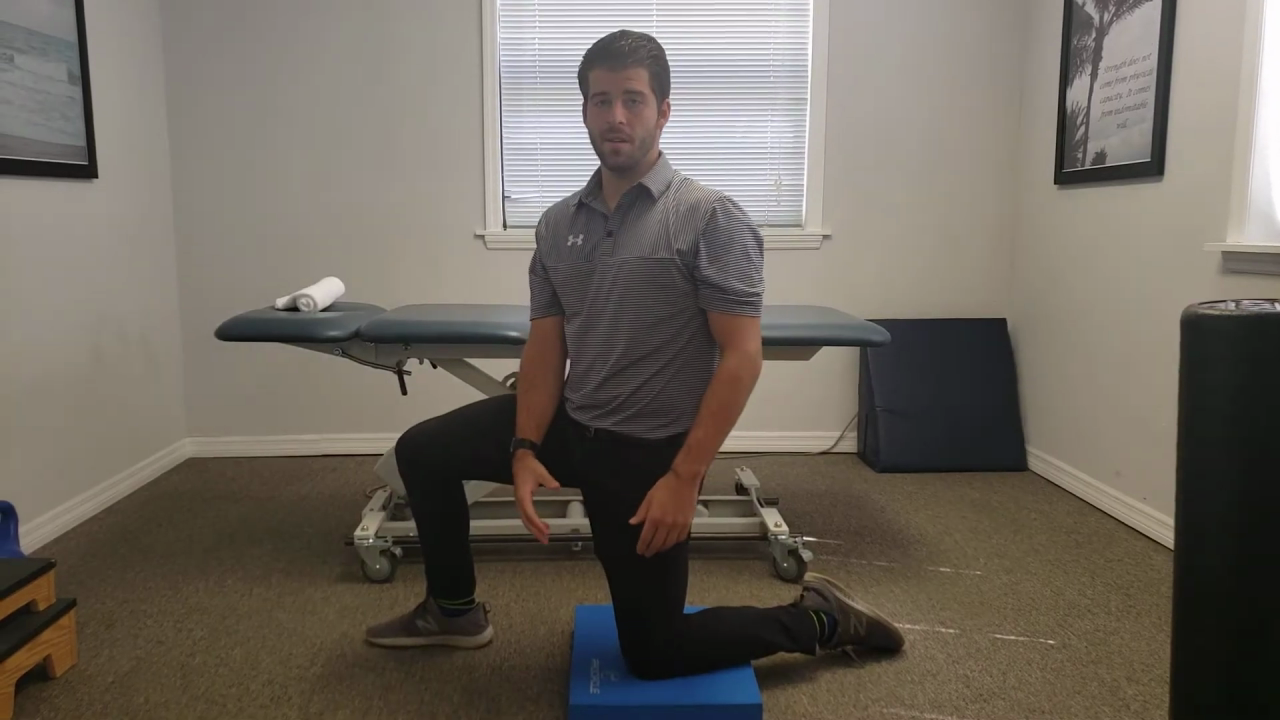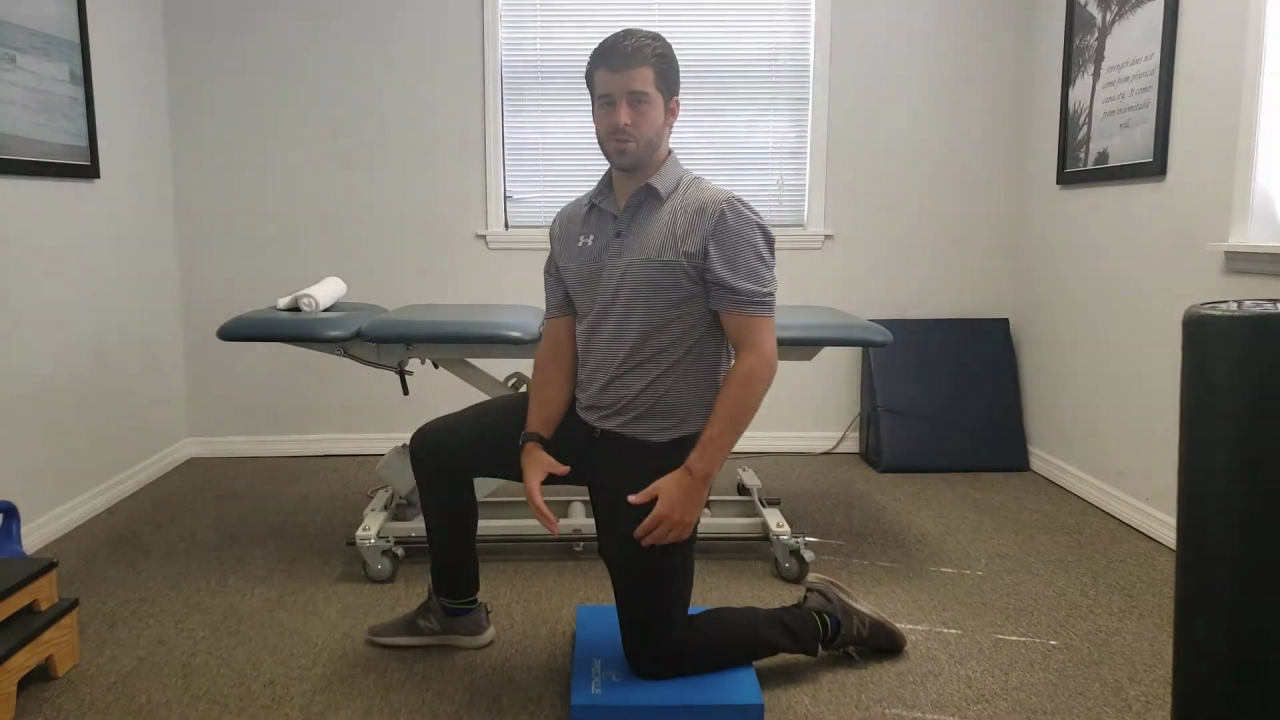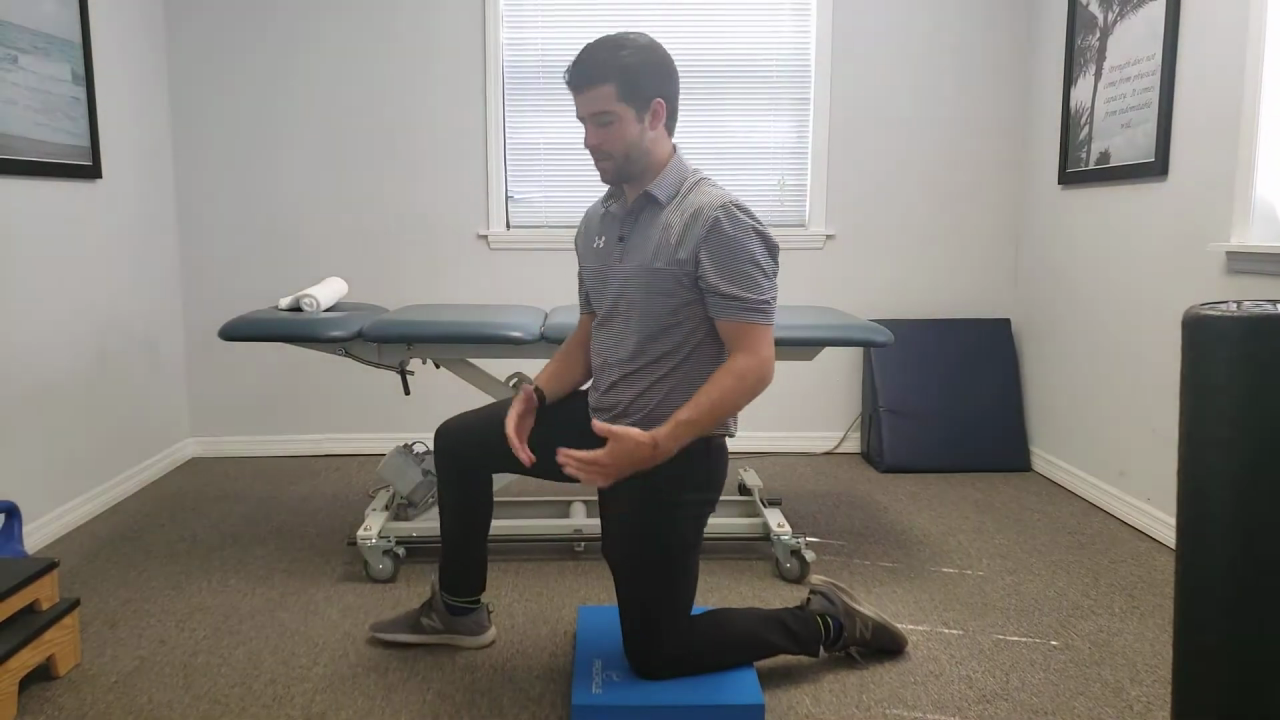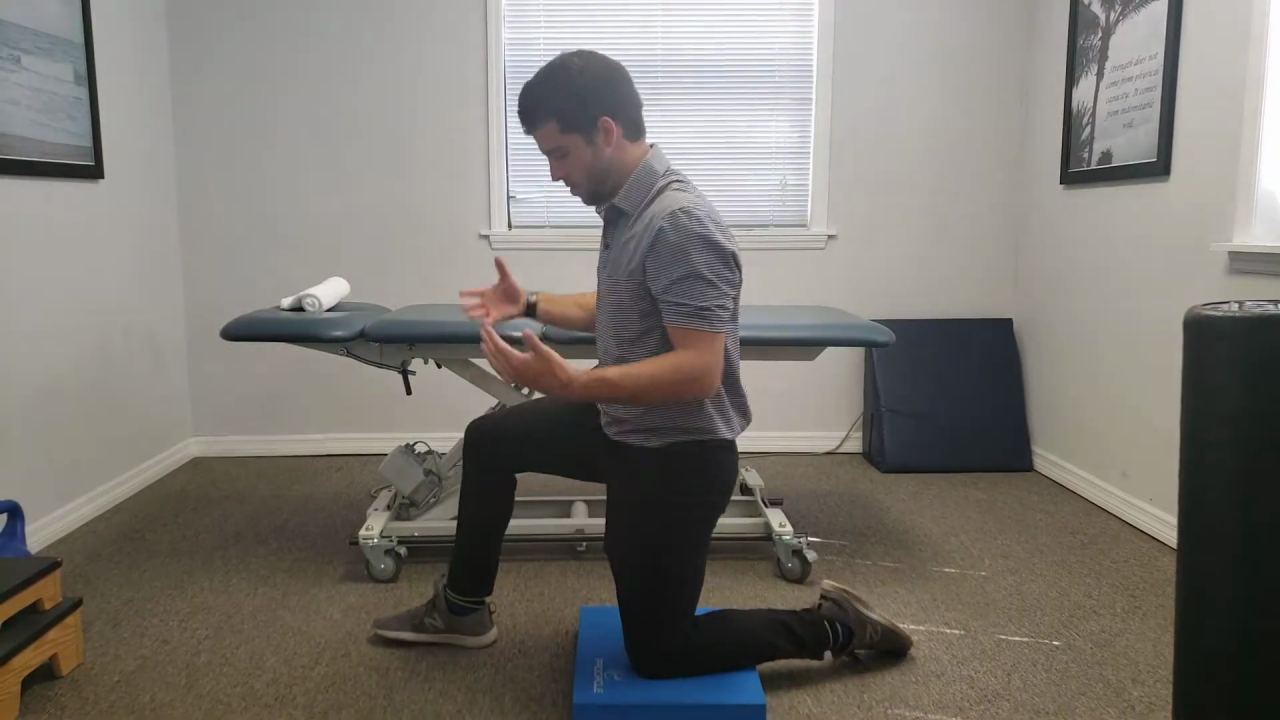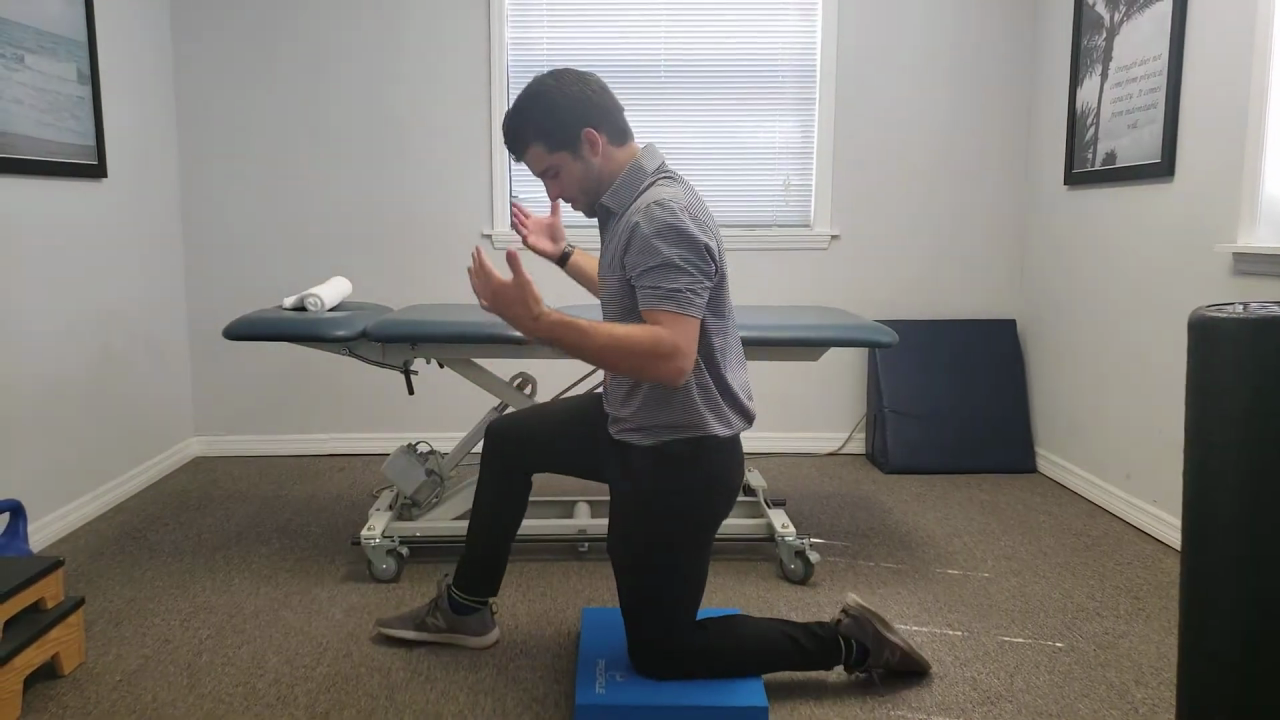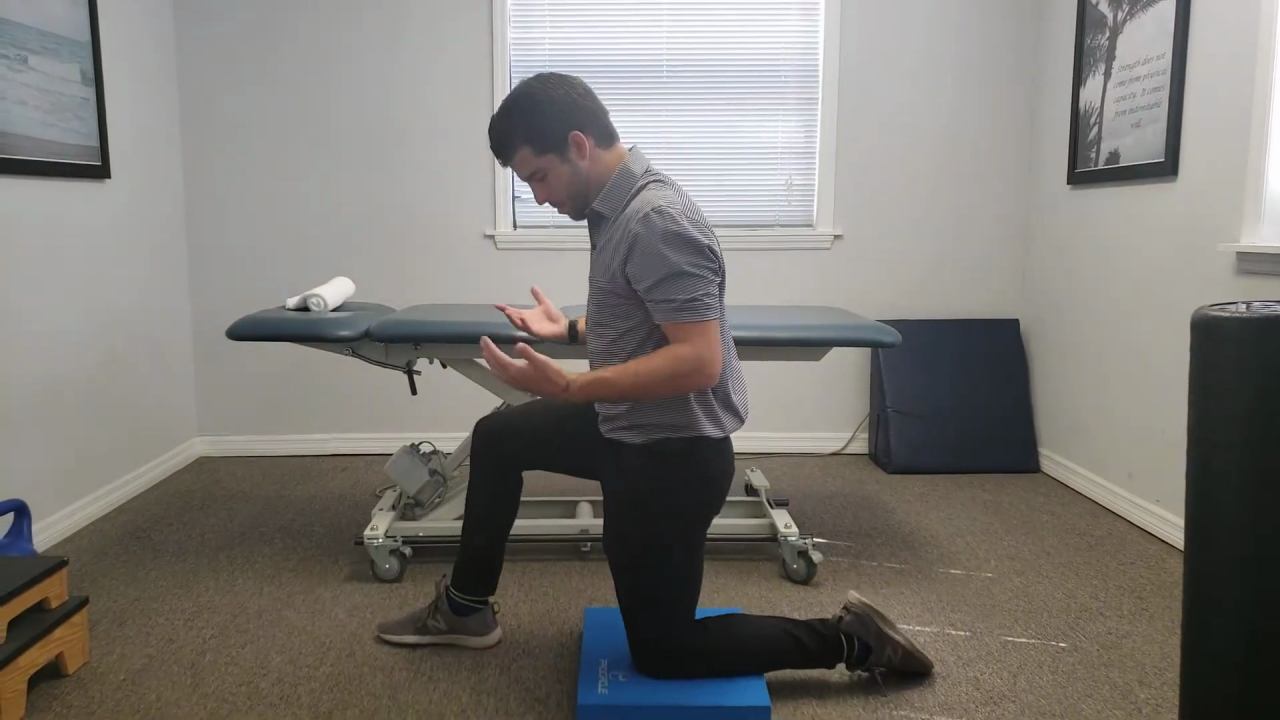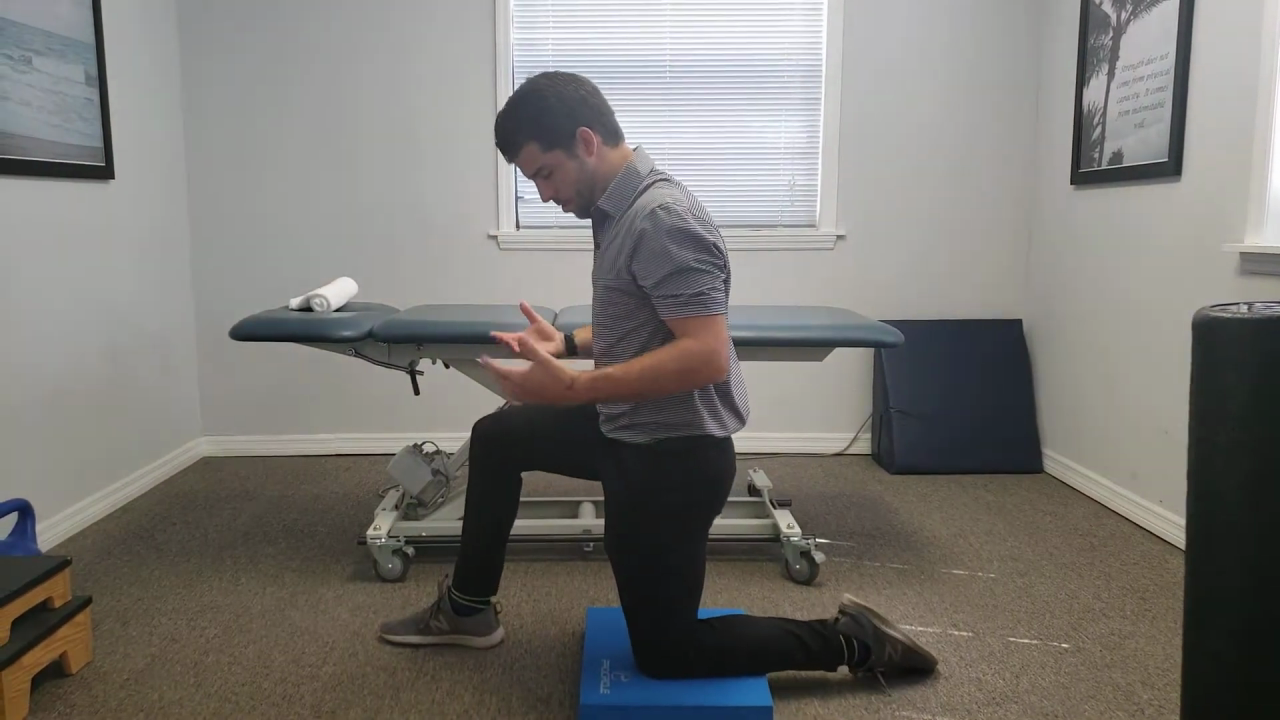
dt=0.4s
person 1, frame 1
left shoulder: (709, 218)
right shoulder: (558, 223)
left elbow: (742, 356)
right elbow: (546, 346)
left wrist: (684, 476)
right wrist: (524, 449)
left hip: (649, 452)
right hip: (572, 424)
left knee: (653, 654)
right knee: (422, 451)
left ankle: (819, 618)
right ankle: (453, 609)
person 1, frame 2
left shoulder: (718, 218)
right shoulder: (572, 222)
left elbow: (757, 357)
right elbow: (559, 343)
left wrist: (695, 474)
right wrist: (535, 441)
left hip: (656, 453)
right hip: (583, 426)
left knee: (657, 653)
right knee: (437, 447)
left ankle: (820, 620)
right ankle: (457, 609)
person 1, frame 3
left shoulder: (717, 221)
right shoulder: (598, 219)
left elbow: (752, 363)
left wrist: (657, 446)
right wrist: (536, 395)
left hip: (669, 456)
right hip: (600, 422)
left knee: (657, 653)
right knee: (459, 442)
left ankle: (824, 623)
right ankle: (459, 609)
person 1, frame 4
left shoulder: (680, 224)
right shoulder: (623, 209)
left elbow: (699, 371)
left wrist: (573, 385)
right wrist: (531, 306)
left hip: (679, 458)
right hip: (623, 428)
left knee: (657, 652)
right knee: (490, 439)
left ankle: (831, 626)
right ankle: (463, 608)
person 1, frame 5
left shoulder: (660, 217)
right shoulder: (637, 199)
left elbow: (670, 355)
left wrist: (540, 322)
right wrist: (562, 254)
left hip: (682, 456)
right hip: (638, 427)
left knee: (660, 651)
right knee: (508, 439)
left ankle: (847, 640)
right ankle: (465, 608)
person 1, frame 6
left shoulder: (656, 221)
right shoulder: (619, 206)
left elbow: (698, 362)
left wrist: (568, 388)
right wrist: (569, 327)
left hip: (673, 455)
right hip: (629, 428)
left knee: (662, 651)
right knee: (496, 438)
left ankle: (845, 638)
right ankle: (465, 608)
person 1, frame 7
left shoulder: (662, 218)
right shoulder: (621, 207)
left elbow: (704, 357)
left wrist: (571, 387)
right wrist: (568, 342)
left hip: (674, 455)
right hip: (629, 428)
left knee: (665, 651)
right knee: (495, 438)
left ankle: (848, 639)
right ankle: (467, 608)
